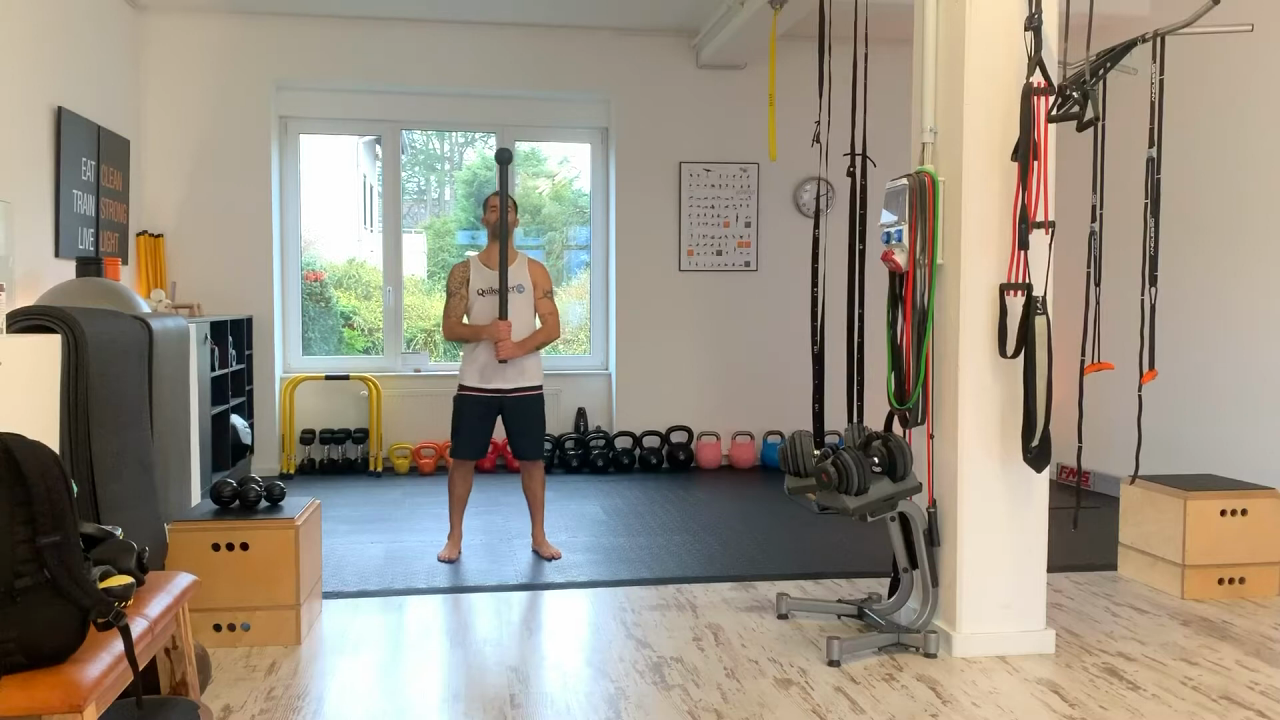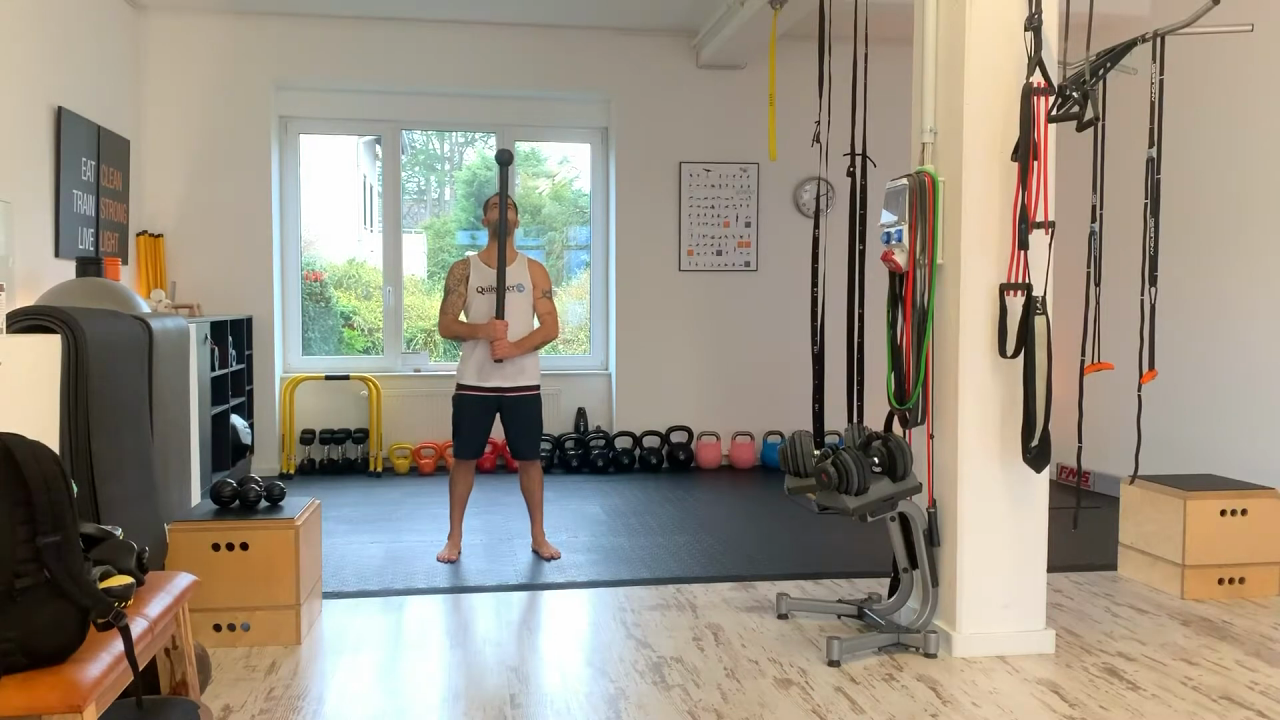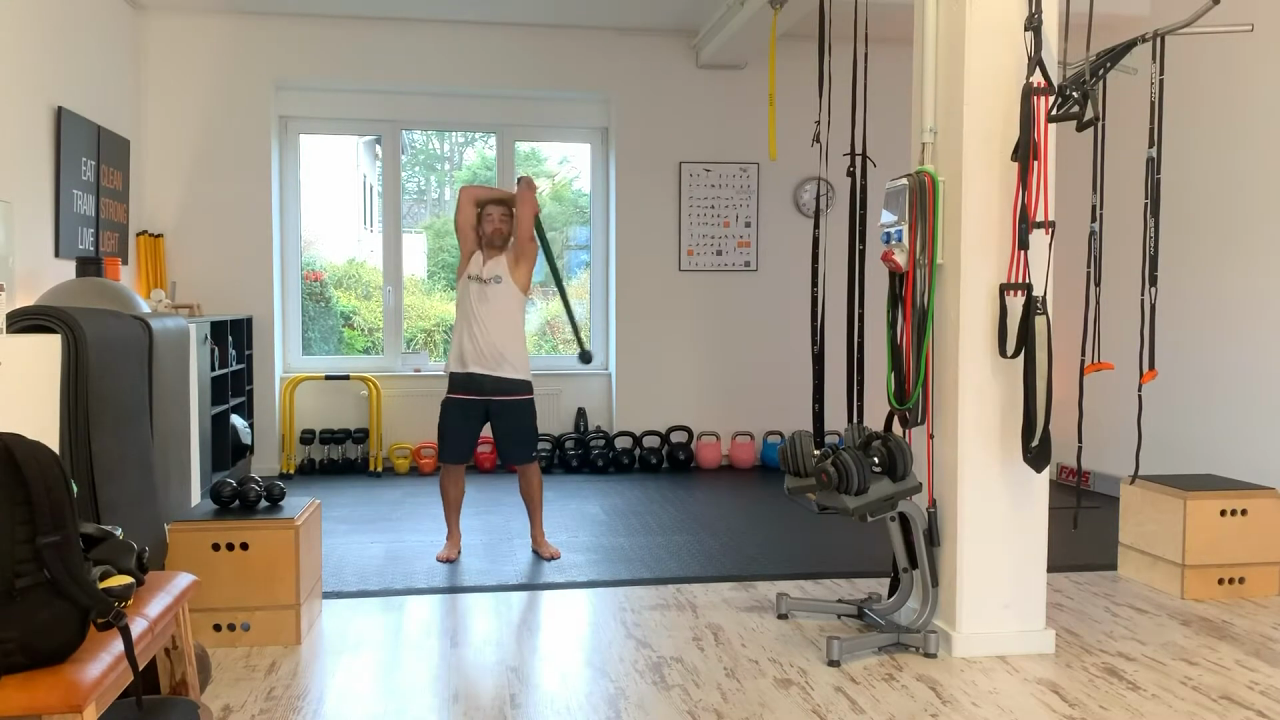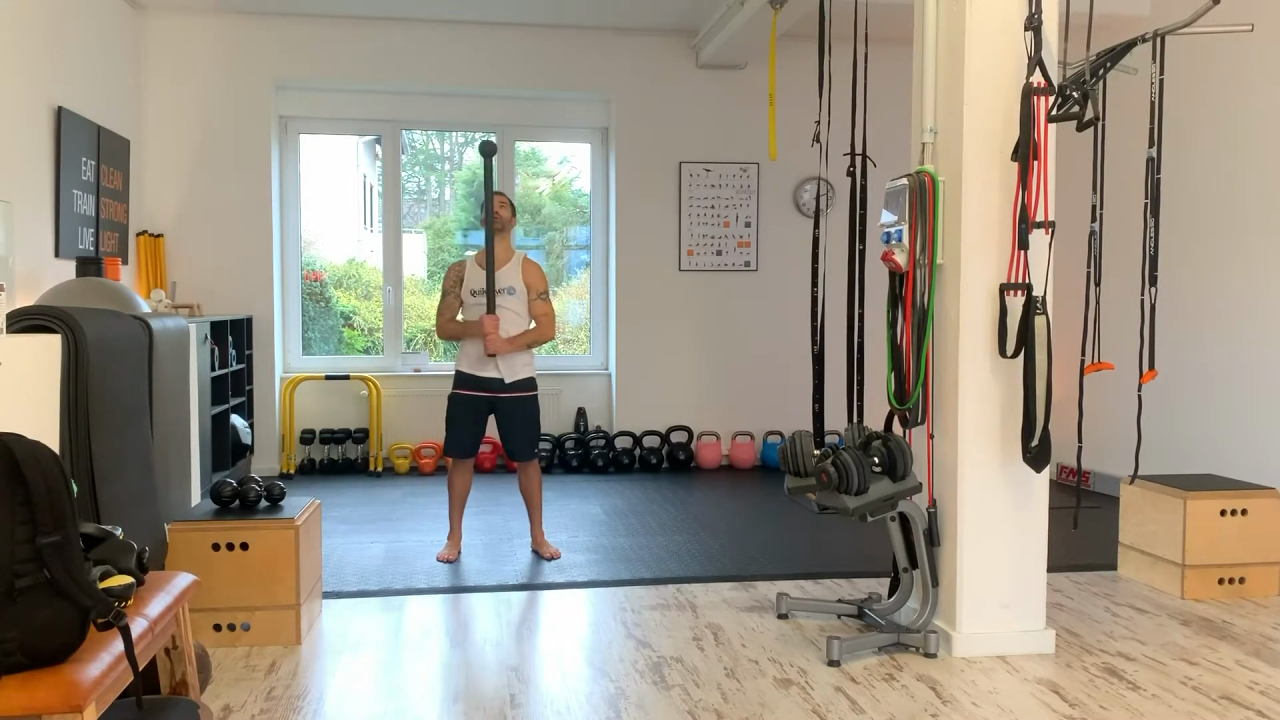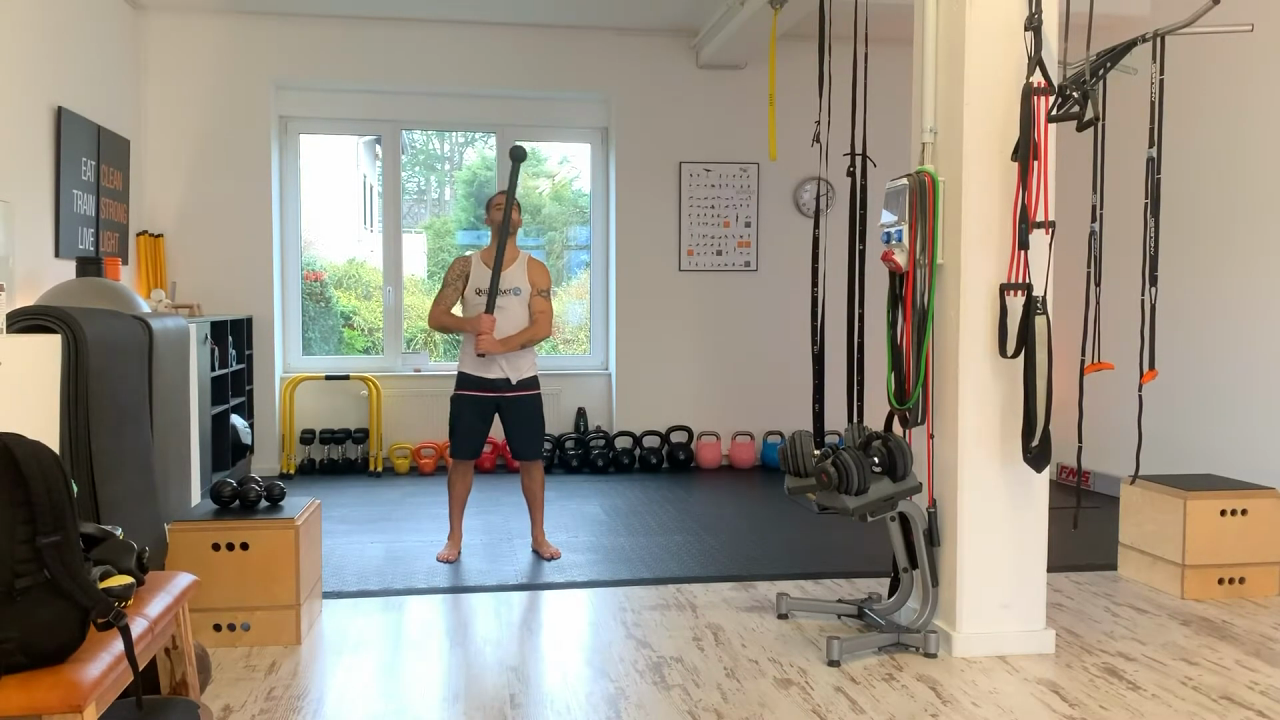
dt=1s
person 1, frame 1
left shoulder: (534, 270)
right shoulder: (463, 271)
left elbow: (552, 327)
right elbow: (449, 328)
left wrist: (519, 347)
right wrist: (486, 331)
left hip: (525, 384)
right hip: (476, 384)
left knee: (532, 459)
right knee: (463, 460)
left ankle: (539, 536)
right ankle: (455, 537)
person 1, frame 2
left shoulder: (534, 270)
right shoulder: (463, 269)
left elbow: (550, 327)
right elbow: (446, 325)
left wrist: (514, 348)
right wrist: (481, 330)
left hip: (522, 383)
right hip: (474, 383)
left knee: (529, 459)
right knee: (464, 459)
left ankle: (538, 536)
right ankle: (455, 537)
person 1, frame 3
left shoulder: (519, 259)
right shoulder: (469, 256)
left elbow: (528, 201)
right elbow: (467, 194)
left wrist: (523, 194)
right wrist: (507, 195)
left hip: (511, 382)
right hip: (465, 380)
left knee: (525, 462)
right knee: (452, 462)
left ankle: (538, 536)
right ankle: (453, 538)
person 1, frame 4
left shoulder: (529, 270)
right shoulder: (460, 271)
left elbow: (547, 328)
right elbow: (443, 326)
left wrist: (507, 344)
right wrist: (475, 328)
left hip: (517, 381)
right hip: (471, 380)
left knee: (527, 459)
right knee: (460, 458)
left ankle: (537, 536)
right ankle: (454, 537)
person 1, frame 5
left shoulder: (534, 268)
right shoulder: (465, 266)
left elbow: (543, 327)
right elbow: (436, 318)
left wrist: (498, 345)
right wrist: (469, 324)
left hip: (520, 381)
right hip: (474, 380)
left knee: (531, 459)
right knee: (462, 458)
left ankle: (538, 536)
right ankle: (455, 537)
